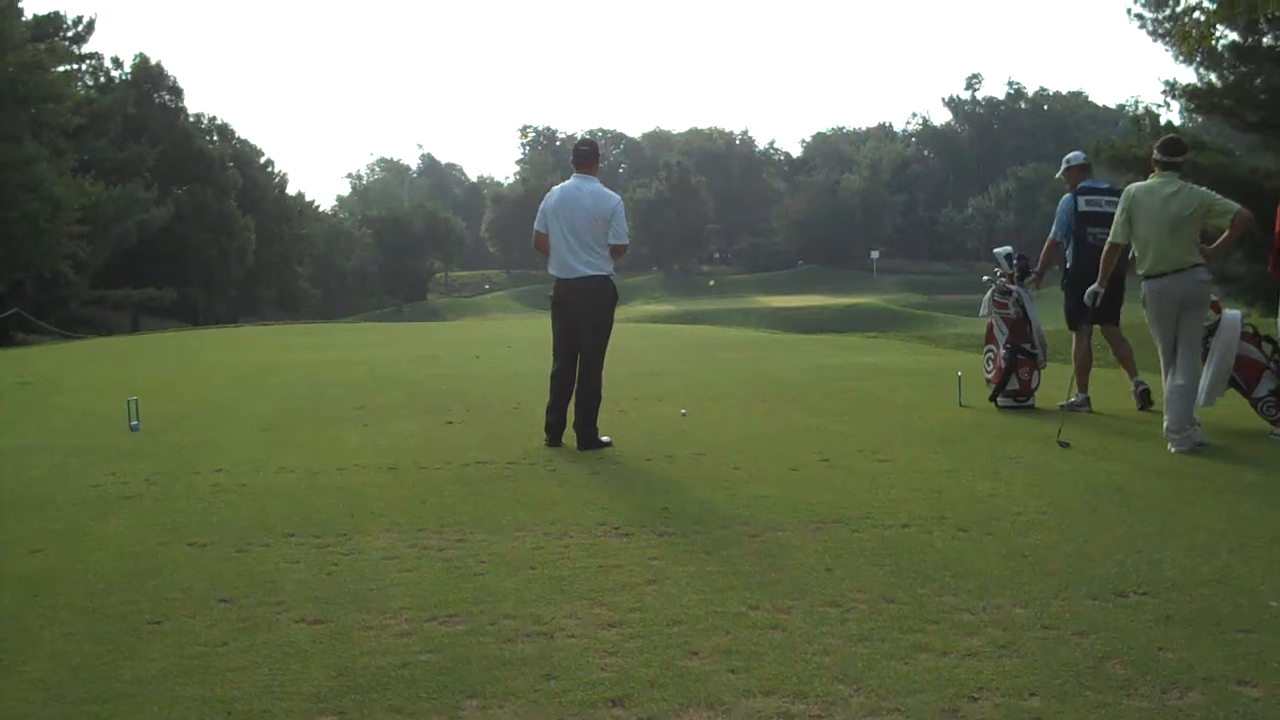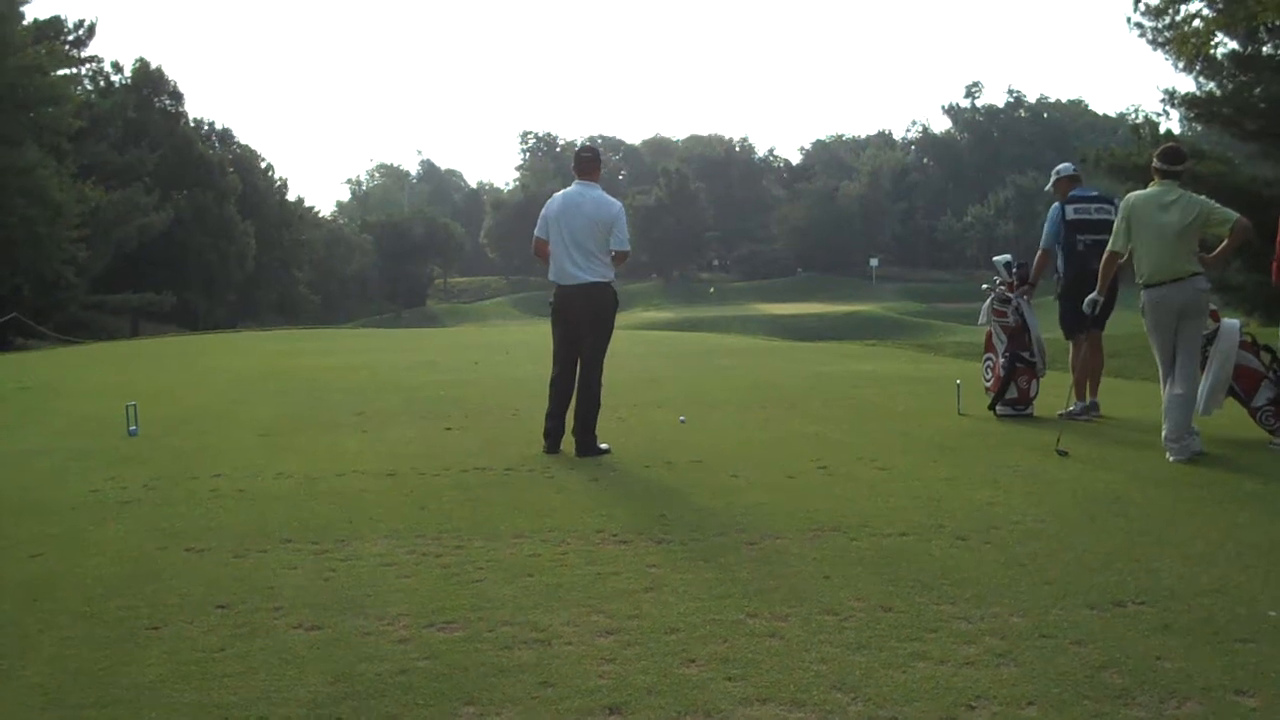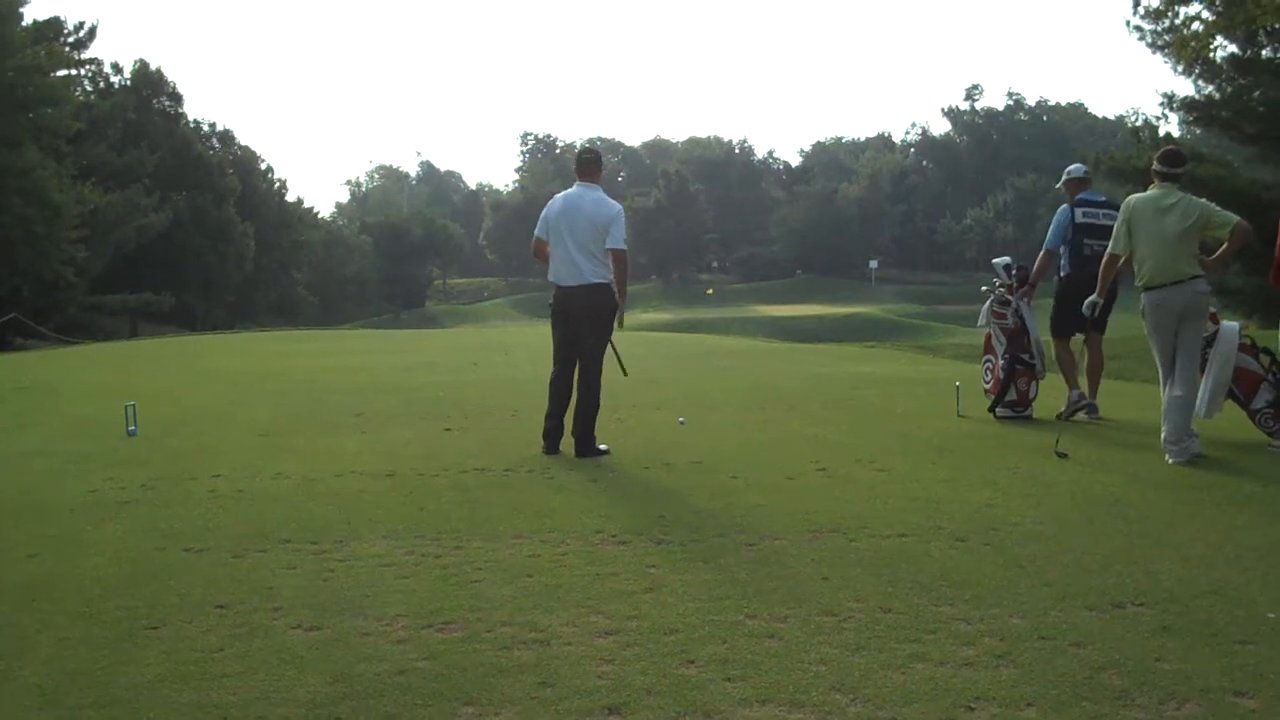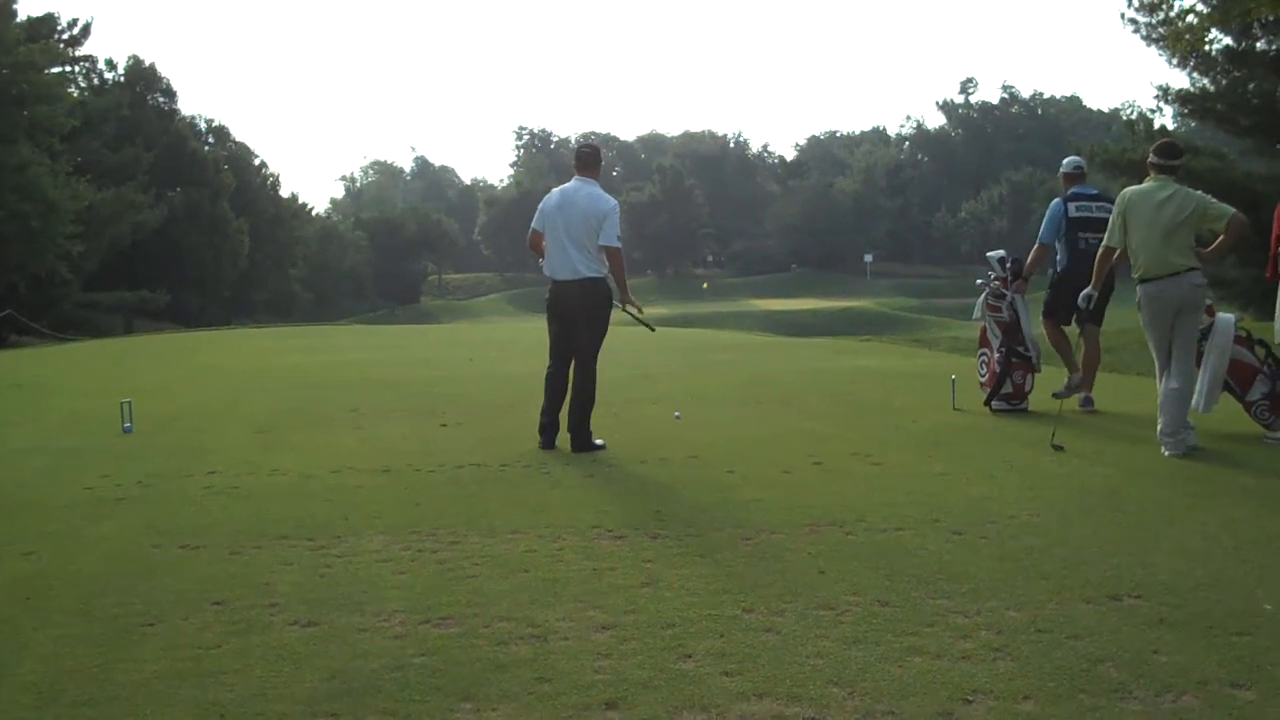
dt=0.4s
person 1, frame 1
left shoulder: (1133, 193)
right shoulder: (1197, 195)
left elbow: (1115, 244)
right elbow: (1244, 218)
left wrist: (1100, 284)
right wrist: (1215, 250)
left hip: (1157, 285)
right hip: (1194, 279)
left knee: (1170, 360)
right knee: (1188, 358)
left ankle: (1183, 426)
right ankle: (1179, 430)
person 1, frame 2
left shoulder: (1132, 201)
right shoulder: (1196, 204)
left elbow: (1114, 253)
right elbow: (1243, 227)
left wrist: (1099, 293)
right wrist: (1214, 259)
left hip: (1156, 294)
right hip: (1193, 288)
left knee: (1169, 369)
right knee: (1187, 367)
left ankle: (1182, 435)
right ankle: (1177, 439)
person 1, frame 3
left shoulder: (1133, 204)
right shoulder: (1196, 207)
left elbow: (1114, 255)
right elbow: (1243, 230)
left wrist: (1099, 295)
right wrist: (1214, 262)
left hip: (1156, 296)
right hip: (1193, 290)
left knee: (1169, 372)
right knee: (1186, 370)
left ankle: (1181, 437)
right ankle: (1177, 441)
person 1, frame 4
left shoulder: (1128, 197)
right shoulder: (1192, 199)
left elbow: (1109, 248)
right elbow: (1240, 223)
left wrist: (1094, 287)
right wrist: (1211, 253)
left hip: (1152, 288)
right hip: (1189, 282)
left knee: (1165, 365)
right knee: (1182, 362)
left ankle: (1177, 430)
right ankle: (1173, 434)
person 2, frame 1
left shoulder: (553, 196)
right shoulder: (611, 200)
left elbow: (539, 243)
right elbow: (619, 249)
left hip: (563, 287)
right hip: (597, 288)
left knee: (562, 360)
right knee: (591, 362)
left ankle: (554, 431)
right ankle: (586, 435)
person 2, frame 2
left shoulder: (554, 202)
right shoulder: (612, 207)
left elbow: (539, 248)
right elbow: (621, 255)
left hip: (564, 293)
right hip: (597, 294)
left knee: (562, 366)
right knee: (590, 369)
left ankle: (552, 438)
right ankle: (585, 441)
person 2, frame 3
left shoulder: (555, 203)
right shoulder: (611, 209)
left elbow: (538, 249)
right elbow: (618, 255)
right wrist: (622, 297)
left hip: (563, 295)
right hip: (597, 295)
left knee: (561, 367)
right knee: (590, 370)
left ankle: (552, 439)
right ankle: (584, 442)
person 2, frame 4
left shoulder: (552, 197)
right shoulder: (606, 204)
left elbow: (534, 242)
right elbow: (612, 252)
right wrist: (624, 292)
left hip: (559, 289)
right hip: (591, 290)
left knee: (557, 362)
right knee: (585, 364)
left ankle: (548, 434)
right ankle: (580, 437)
person 3, frame 1
left shoulder: (1072, 199)
right shoulder: (1119, 197)
left elbow: (1054, 241)
left wrist: (1039, 272)
left hip: (1082, 274)
right hip: (1114, 273)
left knee: (1082, 333)
right knee: (1112, 331)
left ankle: (1082, 396)
right ankle: (1137, 382)
person 3, frame 2
left shoulder: (1061, 208)
right shoulder: (1111, 205)
left elbow: (1045, 251)
left wrist: (1031, 284)
left hip: (1075, 281)
right hip: (1106, 281)
left knee: (1078, 342)
right knee: (1095, 340)
left ankle: (1081, 404)
right ankle: (1093, 400)
person 3, frame 3
left shoulder: (1069, 210)
right shoulder: (1116, 212)
left elbow: (1048, 252)
left wrist: (1031, 285)
left hip: (1074, 283)
right hip: (1105, 285)
left knee: (1060, 339)
right knee: (1094, 342)
left ankle: (1075, 392)
right ankle: (1092, 402)
person 3, frame 4
left shoulder: (1061, 204)
right shoulder: (1109, 204)
left elbow: (1042, 246)
left wrist: (1025, 278)
left hip: (1071, 275)
right hip: (1102, 277)
left knee: (1051, 321)
right knee: (1091, 332)
left ankle: (1076, 375)
right ankle: (1086, 394)
